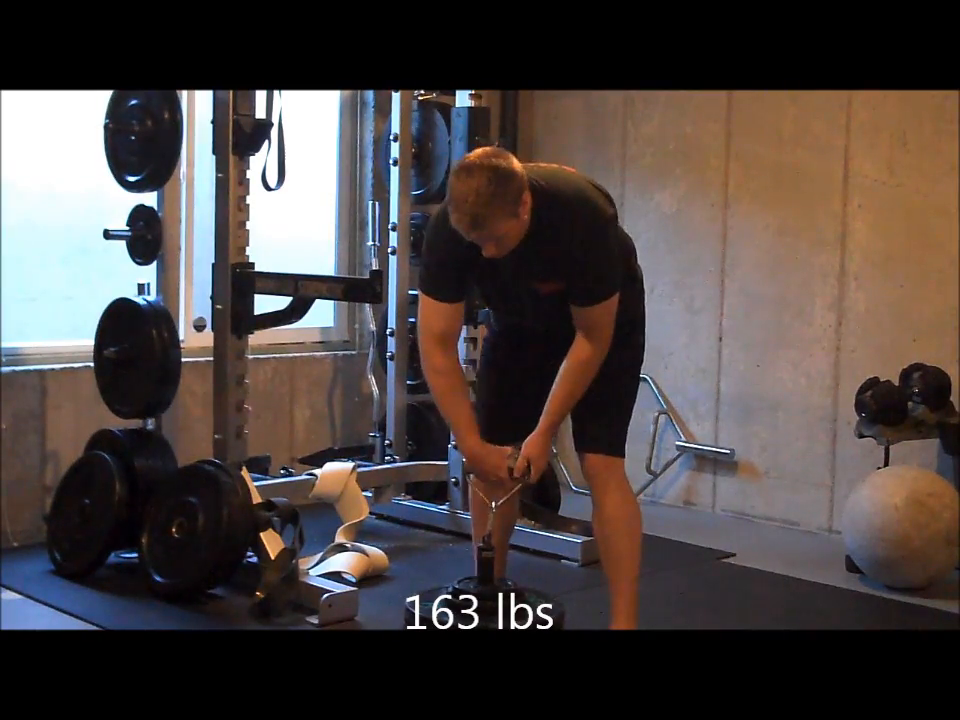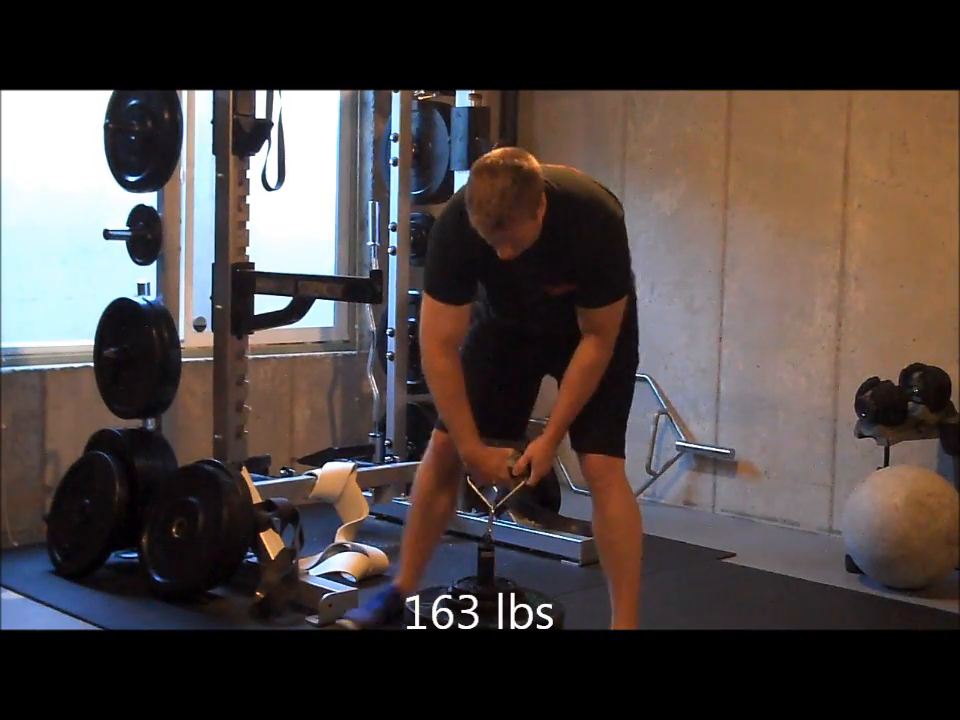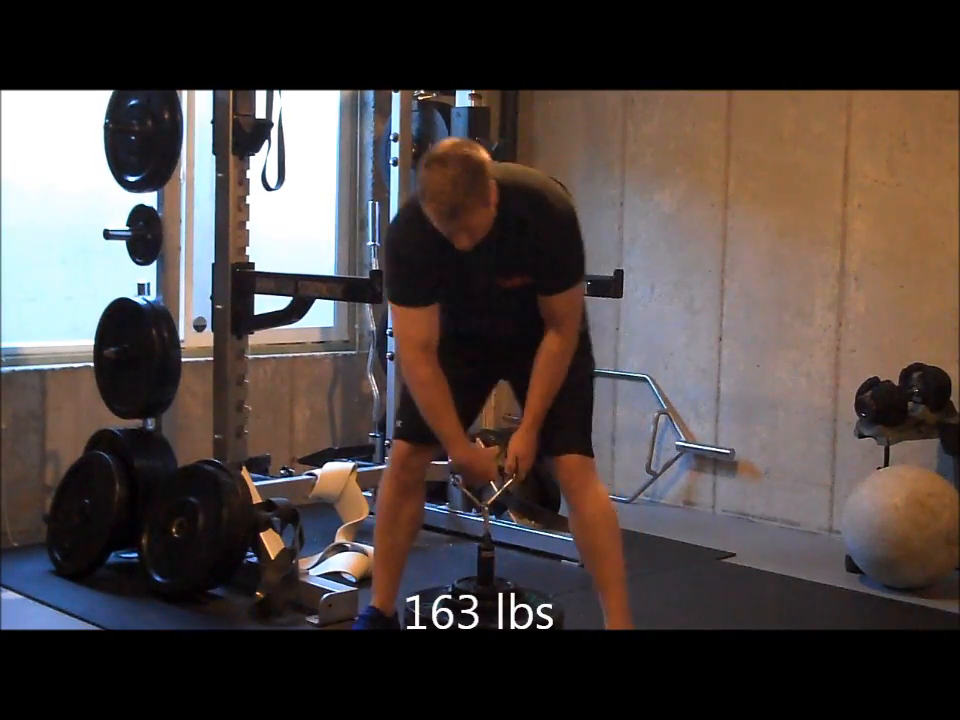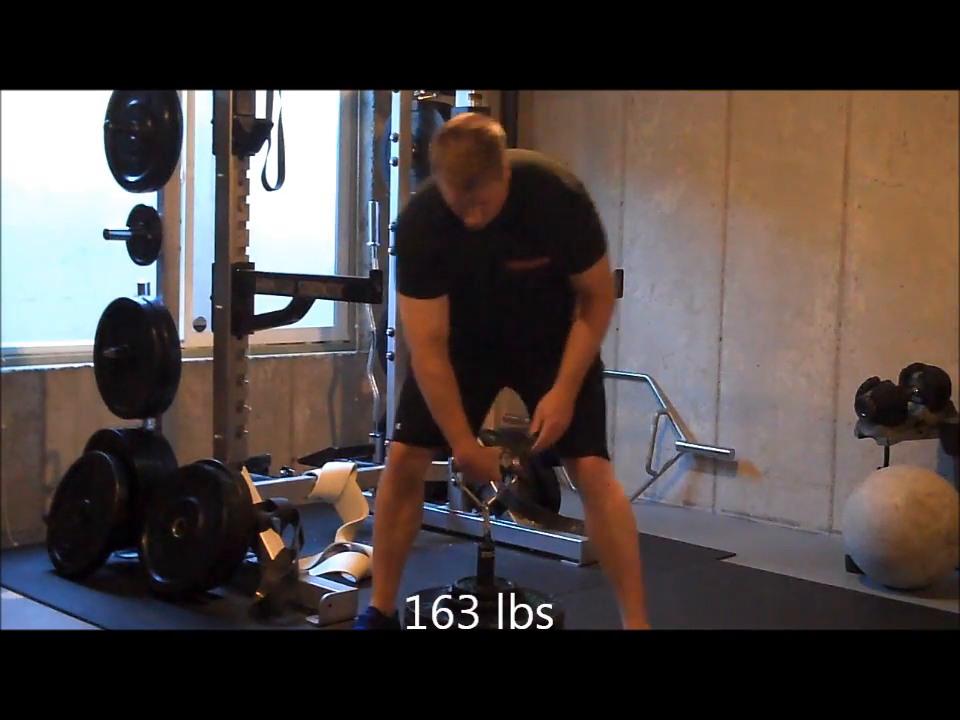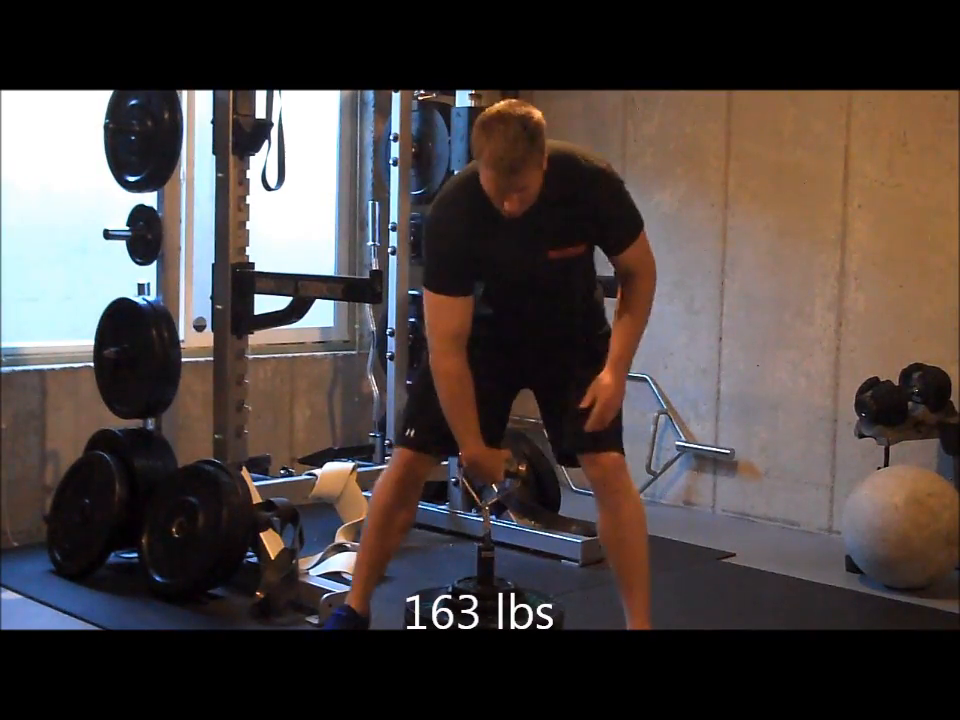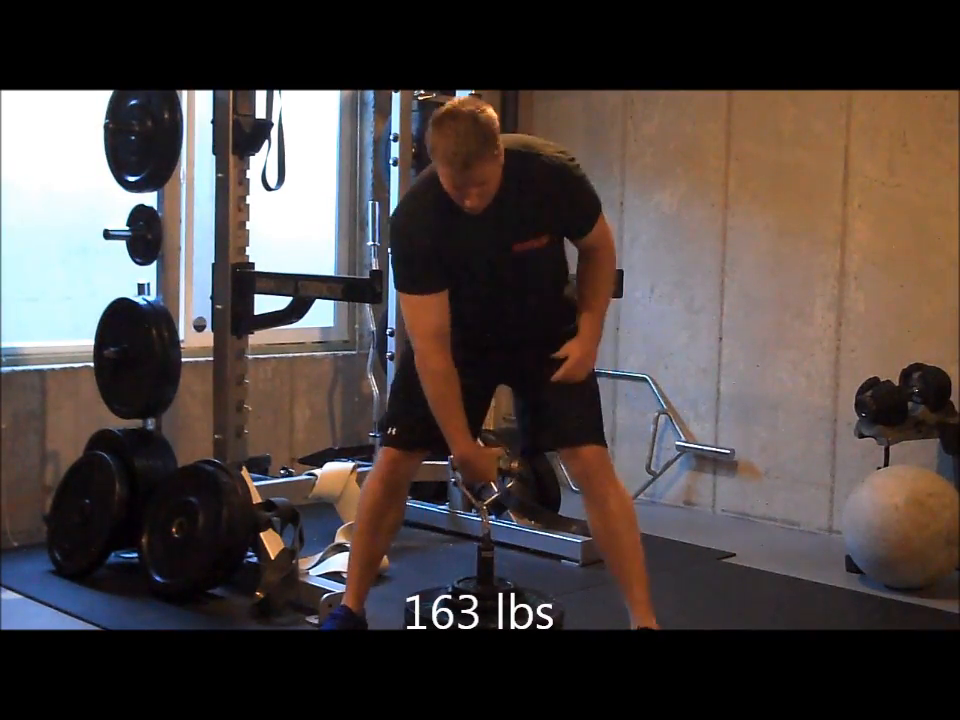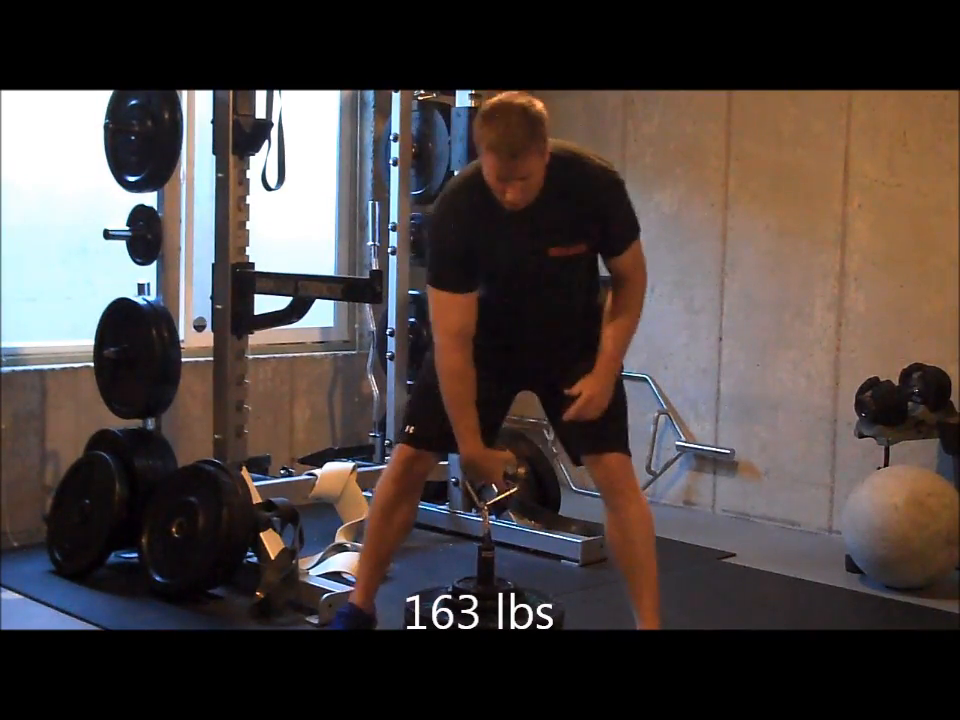
dt=0.3s
person 1, frame 1
left shoulder: (584, 217)
right shoulder: (448, 229)
left elbow: (592, 338)
right elbow: (436, 344)
left wrist: (545, 432)
right wrist: (472, 444)
left hip: (600, 321)
right hip: (517, 323)
left knee: (601, 465)
right knee: (489, 456)
left ankle: (625, 623)
person 1, frame 2
left shoulder: (594, 220)
right shoulder: (455, 225)
left elbow: (598, 338)
right elbow: (439, 346)
left wrist: (550, 437)
right wrist: (471, 448)
left hip: (590, 325)
right hip: (505, 321)
left knee: (601, 468)
right knee: (446, 449)
left ankle: (625, 623)
right ankle: (400, 595)
person 1, frame 3
left shoulder: (544, 209)
right shoulder: (409, 233)
left elbow: (563, 327)
right elbow: (417, 351)
left wrist: (530, 428)
right wrist: (458, 447)
left hip: (540, 336)
right hip: (460, 334)
left knee: (573, 468)
right knee: (406, 458)
left ankle: (619, 623)
right ankle: (381, 612)
person 1, frame 4
left shoulder: (557, 194)
right shoulder: (420, 221)
left elbow: (597, 297)
right elbow: (427, 345)
left wrist: (564, 392)
right wrist: (463, 445)
left hip: (552, 338)
right hip: (464, 338)
left knee: (592, 471)
right knee: (403, 460)
left ankle: (637, 624)
right ankle: (381, 613)
person 1, frame 5
left shoulder: (591, 183)
right shoulder: (451, 214)
left elbow: (639, 271)
right elbow: (447, 345)
left wrist: (617, 365)
right wrist: (472, 448)
left hip: (571, 337)
right hip: (484, 334)
left knee: (608, 469)
right knee: (408, 463)
left ankle: (639, 625)
right ankle: (354, 610)
person 1, frame 6
left shoulder: (551, 173)
right shoulder: (415, 217)
left elbow: (598, 247)
right elbow: (431, 344)
left wrist: (588, 333)
right wrist: (462, 446)
left hip: (546, 333)
right hip: (458, 334)
left knee: (590, 463)
right knee: (393, 461)
left ankle: (644, 620)
right ankle: (349, 610)
person 1, frame 7
left shoulder: (594, 184)
right shoulder: (455, 211)
left elbow: (630, 278)
right elbow: (454, 341)
left wrist: (606, 371)
right wrist: (471, 446)
left hip: (572, 339)
right hip: (486, 337)
left knee: (613, 472)
right knee: (409, 461)
left ankle: (649, 625)
right ankle: (359, 608)
